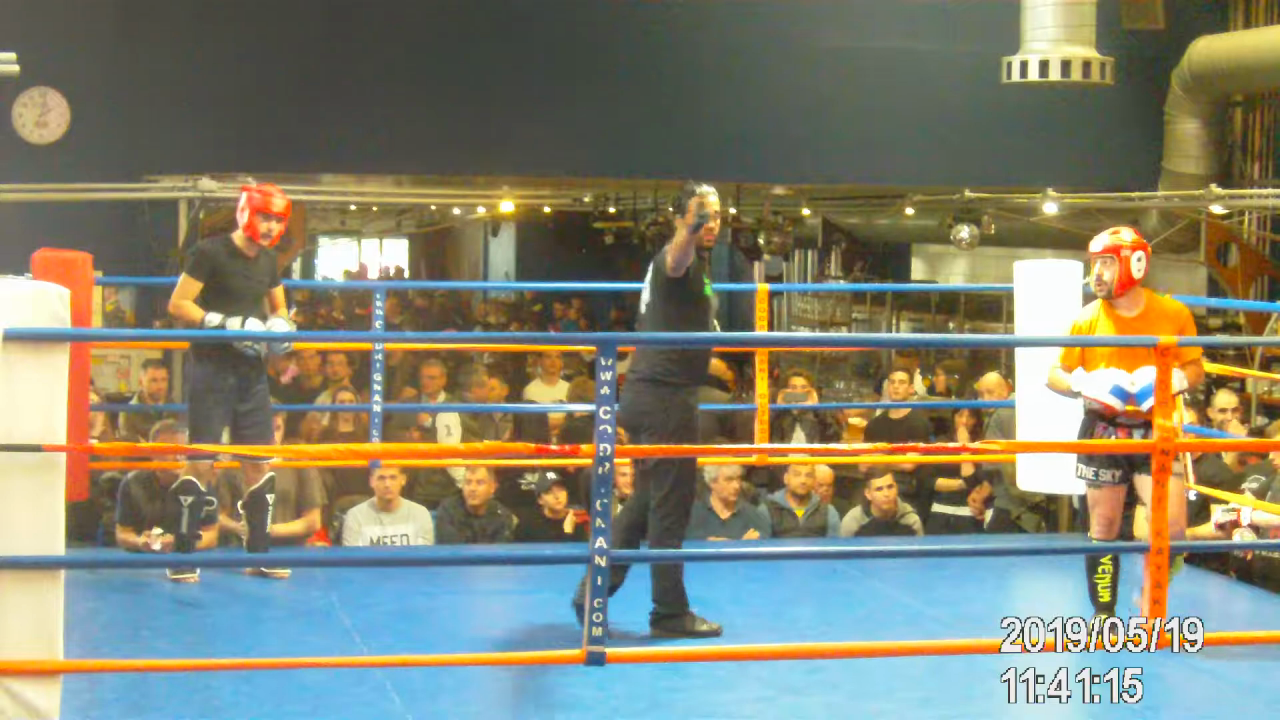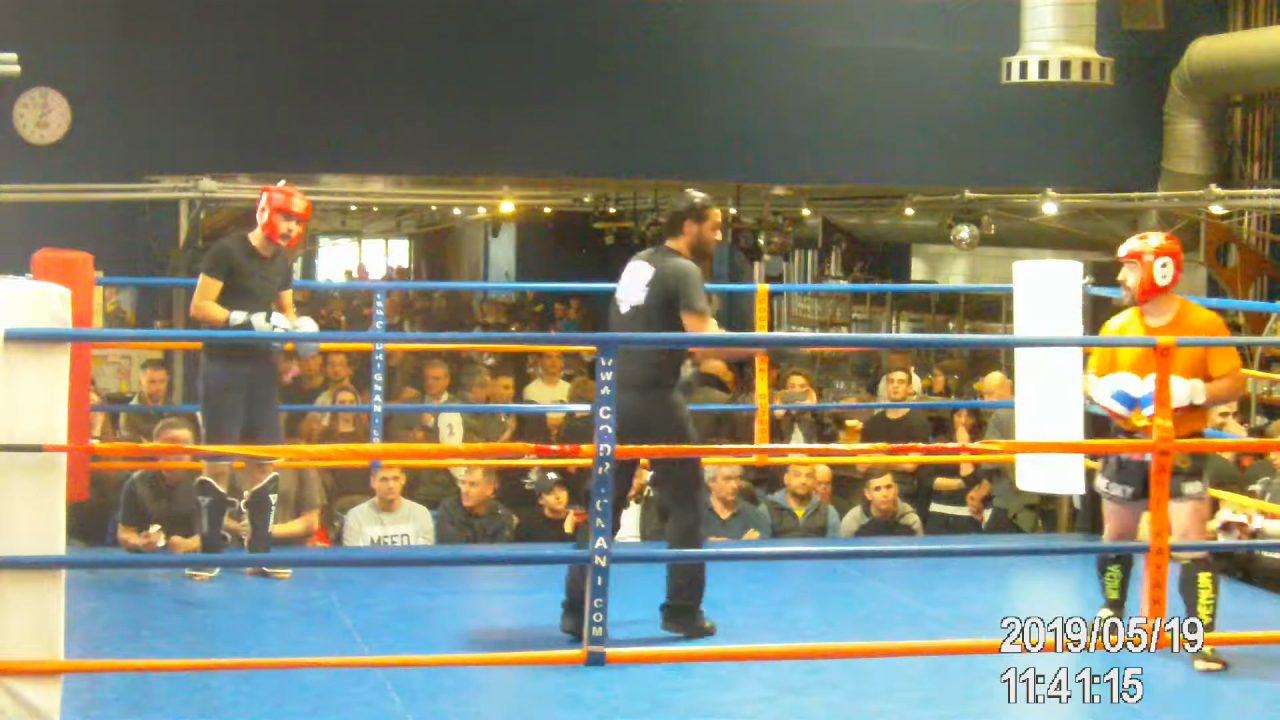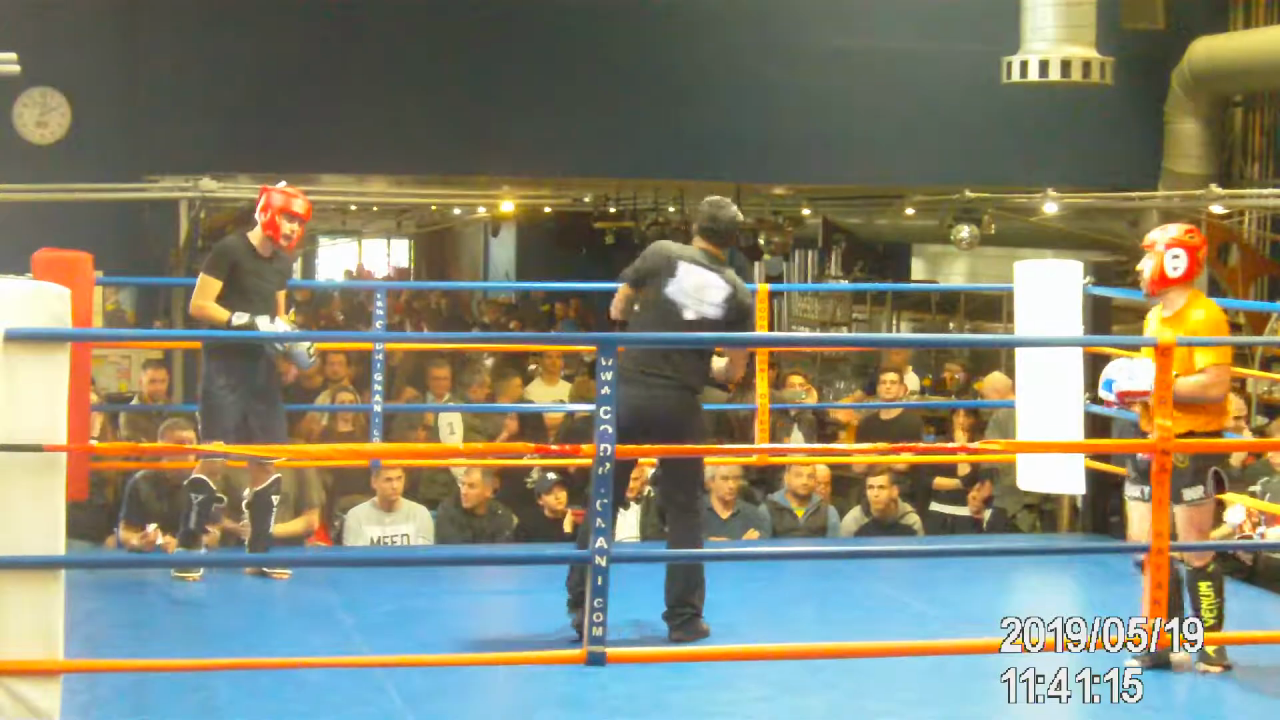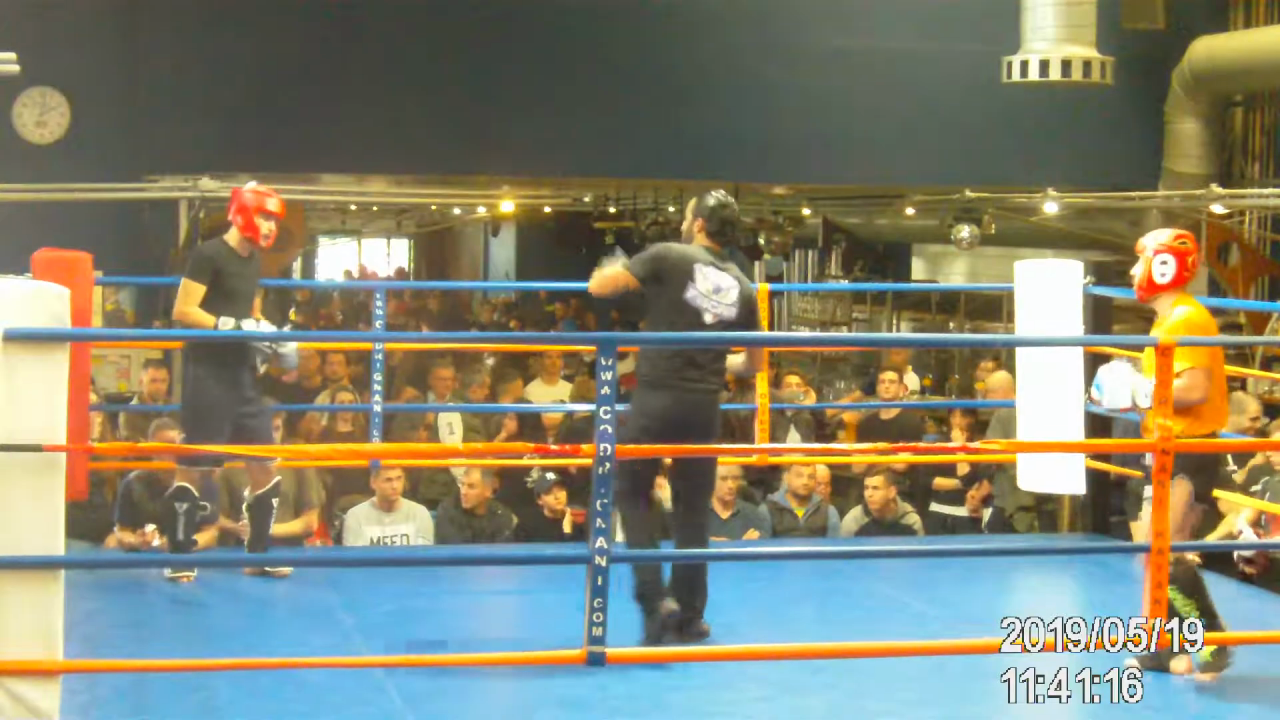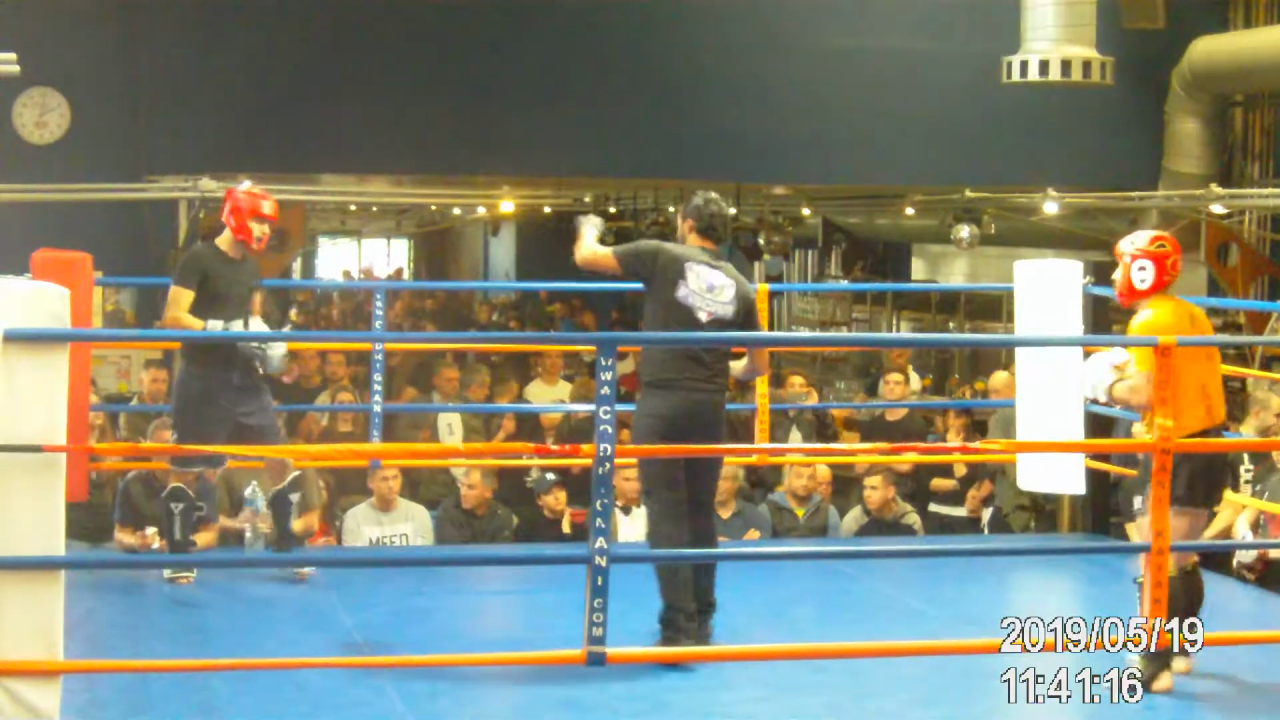
dt=0.3s
person 1, frame 1
left shoulder: (692, 264)
right shoulder: (675, 261)
right elbow: (678, 252)
right wrist: (689, 228)
left hip: (649, 392)
right hip: (664, 395)
left knee: (645, 501)
right knee: (670, 507)
right ankle: (670, 614)
person 1, frame 2
left shoulder: (638, 263)
right shoulder: (684, 273)
right elbow: (704, 336)
left hip: (615, 398)
right hip: (654, 402)
left knee: (604, 507)
right knee: (685, 505)
left ankle: (577, 611)
right ankle: (683, 611)
person 1, frame 3
left shoulder: (659, 253)
right shoulder: (738, 294)
left elbow: (617, 311)
right elbow: (733, 372)
left hip: (629, 392)
right hip: (679, 404)
right knee: (684, 511)
left ankle: (582, 605)
right ankle: (685, 618)
person 1, frame 4
left shoulder: (670, 257)
right shoulder: (743, 287)
left elbow: (598, 287)
right elbow: (755, 363)
left wrist: (618, 265)
left hip: (655, 399)
right hip: (702, 406)
left knee: (633, 497)
right knee: (693, 512)
left ankle: (656, 601)
right ankle: (690, 616)
person 1, frame 5
left shoulder: (661, 255)
right shoulder: (739, 286)
left elbow: (585, 257)
right elbow: (758, 365)
left wrist: (587, 228)
left hip: (661, 401)
right hip: (710, 406)
left knee: (666, 513)
right knee: (702, 512)
left ankle: (680, 625)
right ankle: (700, 618)
person 2, frame 1
left shoulder: (1173, 313)
right shoulder: (1087, 319)
left elbow: (1196, 369)
right elbow: (1056, 376)
left wrist: (1175, 380)
right wrist: (1085, 385)
left hip: (1154, 433)
right hip: (1104, 432)
left knee: (1173, 527)
right knee: (1103, 529)
right ankle: (1104, 614)
person 2, frame 2
left shoulder: (1204, 323)
right shoulder: (1116, 328)
left elbow: (1235, 382)
right elbow: (1093, 381)
left wrist: (1192, 392)
right wrist: (1106, 393)
left hip: (1181, 450)
right hip: (1127, 447)
left knee: (1192, 546)
right knee: (1115, 538)
left ankle: (1203, 641)
right ankle: (1114, 609)
person 2, frame 3
left shoulder: (1205, 317)
right shoulder: (1153, 317)
left elbow: (1215, 385)
left wrist: (1157, 382)
right wrist: (1125, 382)
left hip: (1193, 449)
left knee: (1196, 552)
right knee: (1145, 550)
left ankle: (1211, 643)
person 2, frame 4
left shoulder: (1186, 319)
right shoulder: (1168, 320)
left elbow: (1196, 389)
left wrist: (1140, 392)
right wrist: (1137, 388)
left hip: (1185, 454)
right hip: (1171, 452)
right knee: (1169, 553)
left ankle: (1212, 640)
right ankle: (1168, 649)
person 2, frame 5
left shoulder: (1148, 321)
right shoulder: (1189, 313)
left elbow: (1145, 394)
left wrist: (1108, 385)
right wrist: (1130, 370)
left hip: (1176, 452)
right hip: (1206, 447)
right knee: (1180, 557)
left ankle: (1156, 665)
right ankle: (1176, 649)
person 3, frame 1
left shoulder: (269, 260)
right shoulder: (211, 252)
left elbow: (279, 309)
right elbow: (177, 305)
left wrist: (281, 330)
right wrist: (224, 324)
left hip: (251, 370)
right hip: (212, 368)
left knee: (259, 461)
right knee: (201, 462)
left ankle: (259, 551)
person 3, frame 2
left shoulder: (283, 261)
right shoulder: (228, 250)
right elbow: (199, 307)
left wrist: (298, 330)
right wrist: (247, 320)
left hip: (262, 367)
right hip: (224, 366)
left knee: (264, 460)
right knee: (219, 462)
left ankle: (260, 551)
right ankle: (208, 551)
person 3, frame 3
left shoulder: (282, 261)
right shoulder: (229, 250)
right elbow: (198, 305)
left wrist: (292, 342)
right wrist: (249, 322)
left hip: (262, 367)
right hip: (225, 366)
left knee: (266, 460)
right knee: (213, 458)
left ankle: (260, 551)
right ankle: (189, 546)
person 3, frame 4
left shoulder: (254, 261)
right shoulder: (209, 255)
right elbow: (183, 312)
left wrist: (268, 338)
right wrist: (236, 326)
left hip: (245, 375)
right hip: (208, 375)
left knee: (264, 465)
right knee: (192, 468)
left ankle: (259, 550)
right ankle: (179, 554)
person 3, frame 5
left shoulder: (251, 264)
right shoulder: (199, 259)
right elbow: (172, 318)
left wrist: (265, 342)
right wrist: (227, 329)
left hip: (245, 378)
right hip: (204, 378)
left knee: (281, 460)
right knee: (187, 469)
left ankle: (286, 547)
right ankle: (177, 555)
